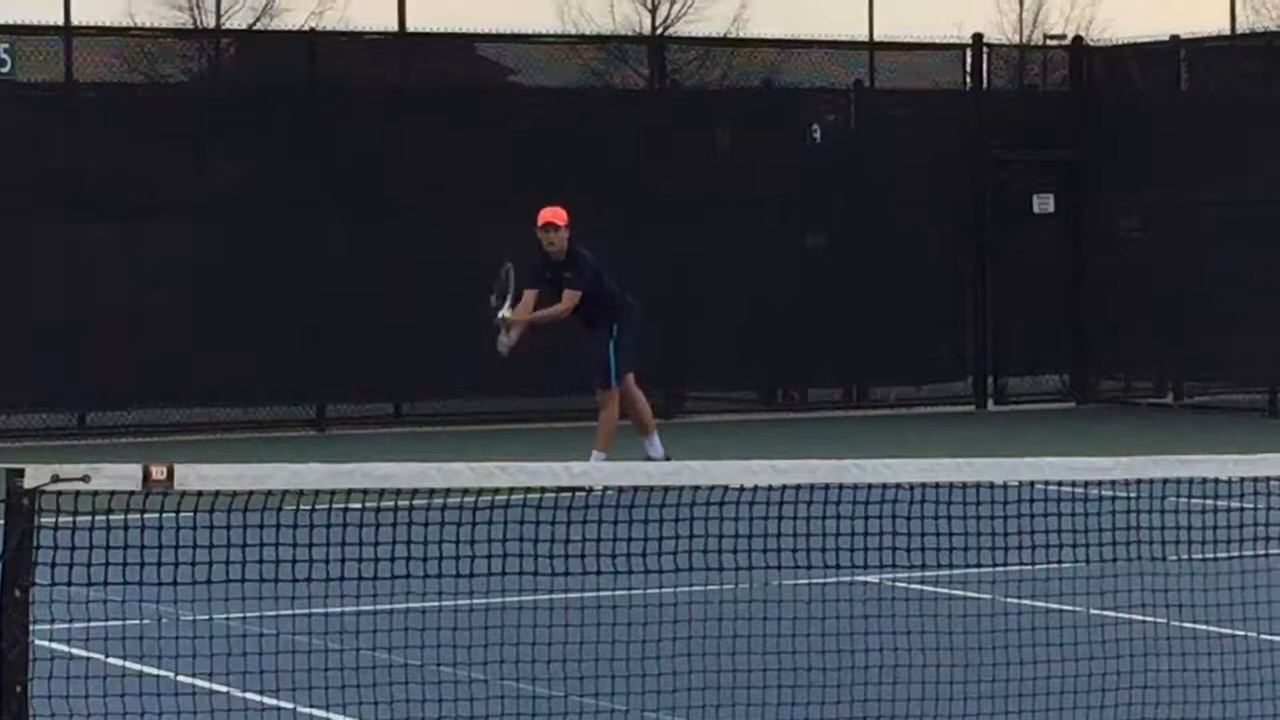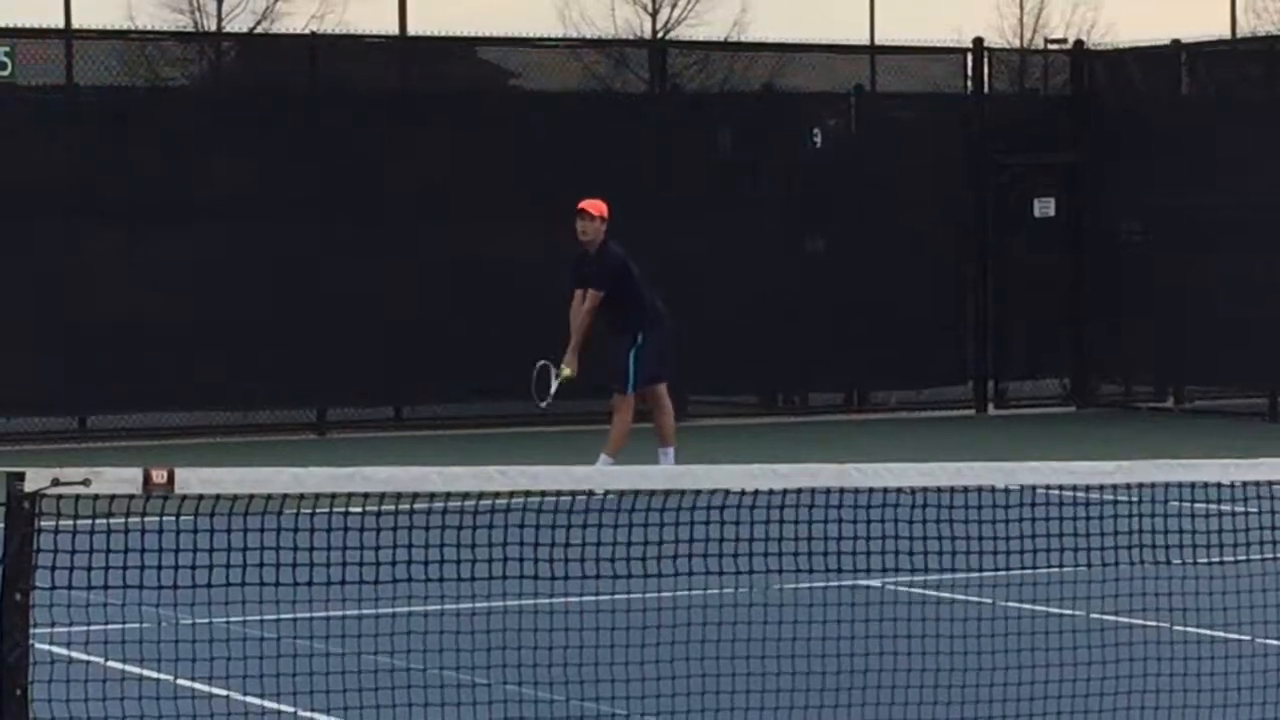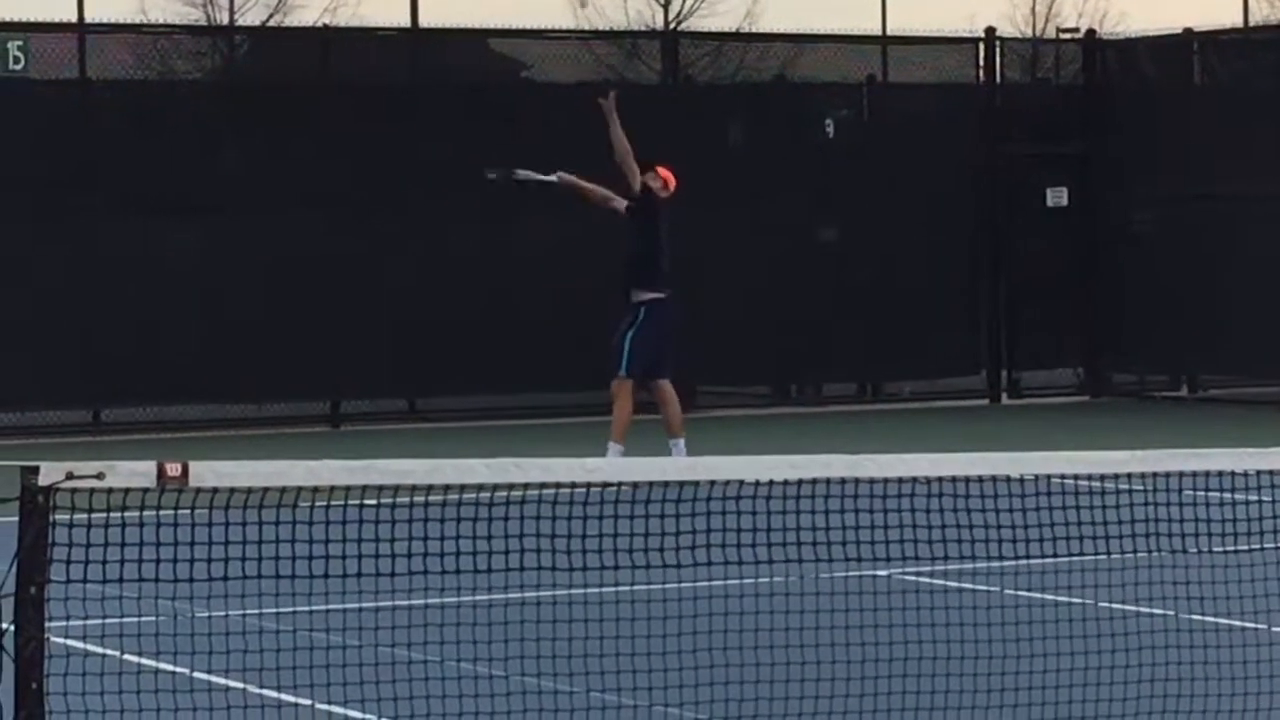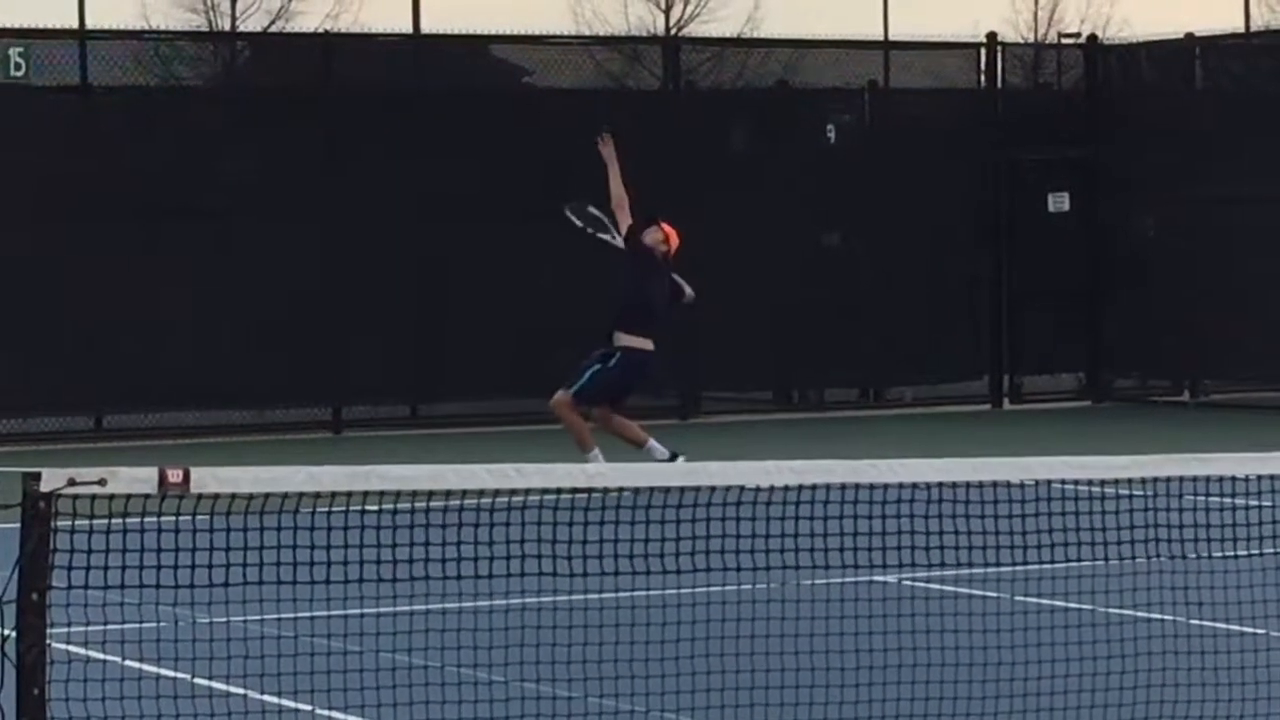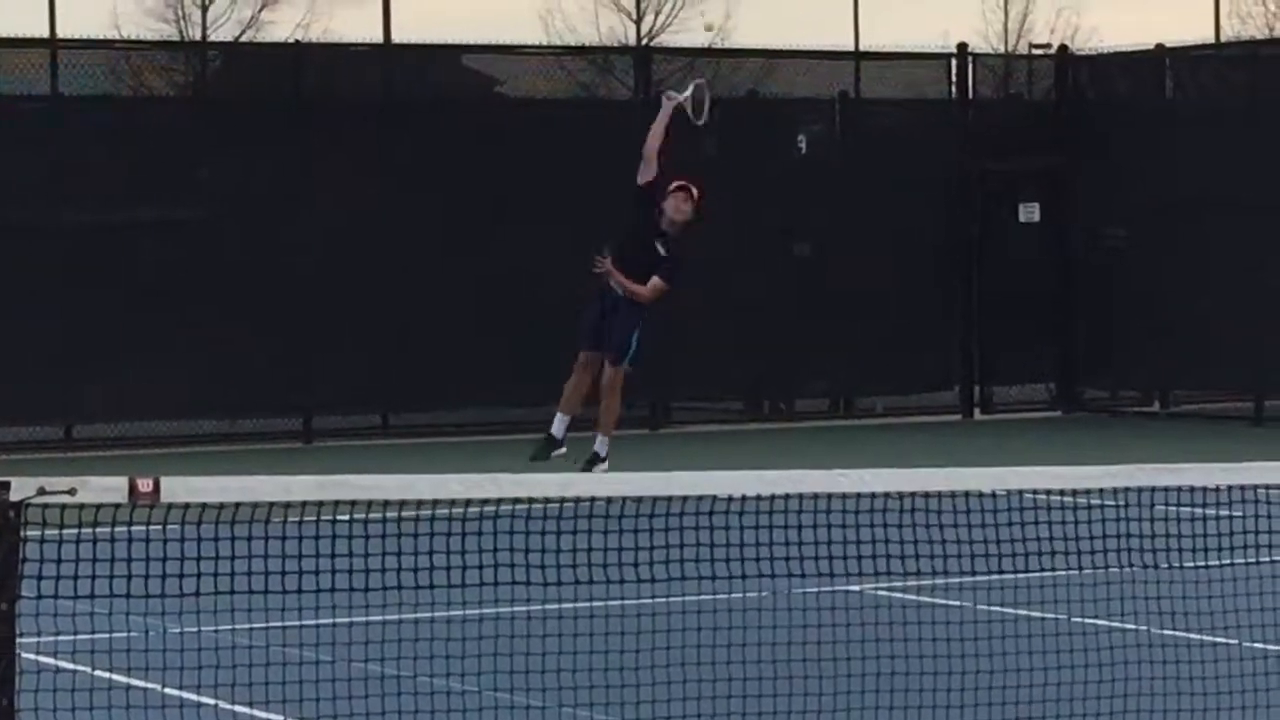
dt=0.5s
person 1, frame 1
left shoulder: (581, 260)
right shoulder: (541, 265)
left elbow: (565, 308)
right elbow: (526, 305)
left wrist: (522, 319)
right wrist: (511, 336)
left hip: (617, 320)
right hip: (600, 323)
left knee: (607, 394)
right knee: (626, 387)
left ankle: (596, 464)
right ankle: (656, 453)
person 1, frame 2
left shoulder: (609, 258)
right shoulder: (583, 261)
left elbow: (589, 308)
right elbow: (577, 305)
left wrist: (572, 351)
right wrist: (573, 354)
left hip: (644, 329)
right hip: (634, 329)
left knee: (623, 400)
right knee: (656, 393)
left ankle: (602, 469)
right ankle: (668, 464)
person 1, frame 3
left shoulder: (651, 208)
right shoulder: (642, 211)
left elbow: (628, 164)
right elbow: (613, 200)
left wrist: (613, 116)
right wrist: (576, 182)
left hip: (648, 310)
right hip: (651, 307)
left knee: (622, 386)
right knee: (660, 385)
left ankle: (613, 461)
right ankle: (680, 456)
person 1, frame 4
left shoulder: (644, 259)
right shoulder: (664, 276)
left elbow: (620, 206)
right elbow: (689, 295)
left wrist: (610, 160)
left hip: (626, 355)
right hip: (636, 356)
left knee: (562, 403)
right knee: (603, 414)
left ankle: (598, 468)
right ankle: (665, 457)
person 1, frame 5
left shoulder: (676, 254)
right shoulder: (649, 213)
left elbow: (646, 296)
right elbow: (650, 154)
left wrist: (617, 278)
right wrist: (666, 110)
left hip: (629, 308)
right hip: (605, 295)
left knee: (611, 381)
right knee: (585, 366)
left ankle: (600, 453)
right ankle: (556, 436)
